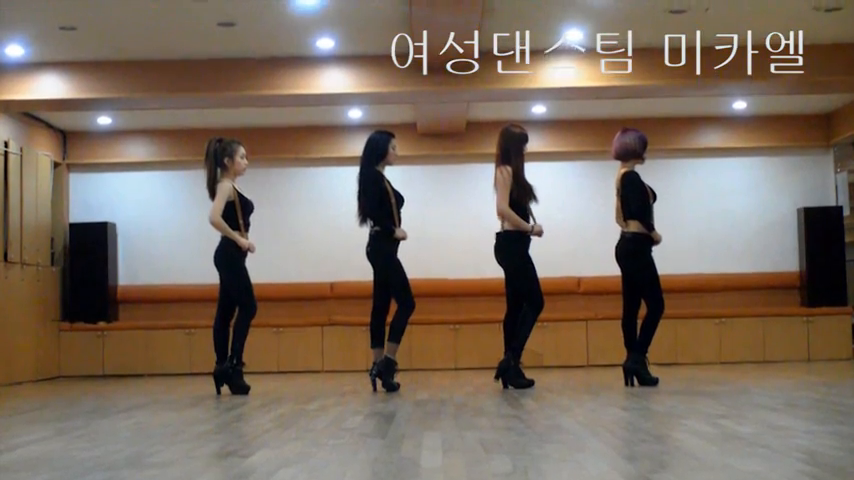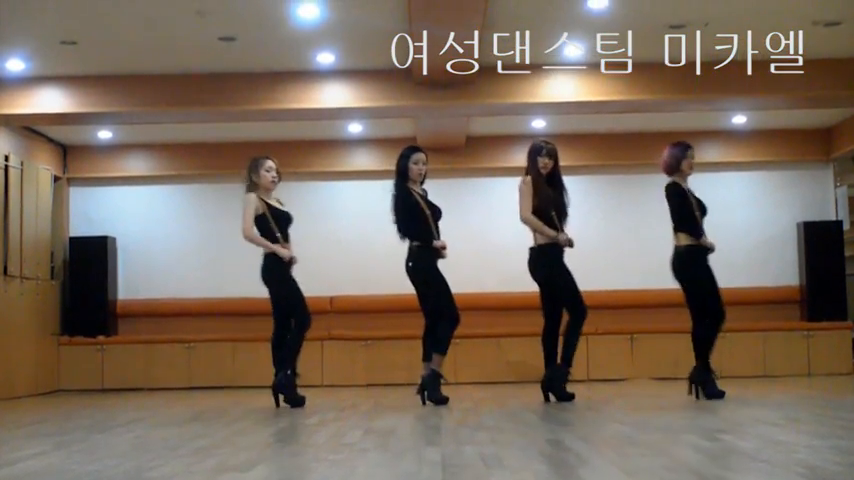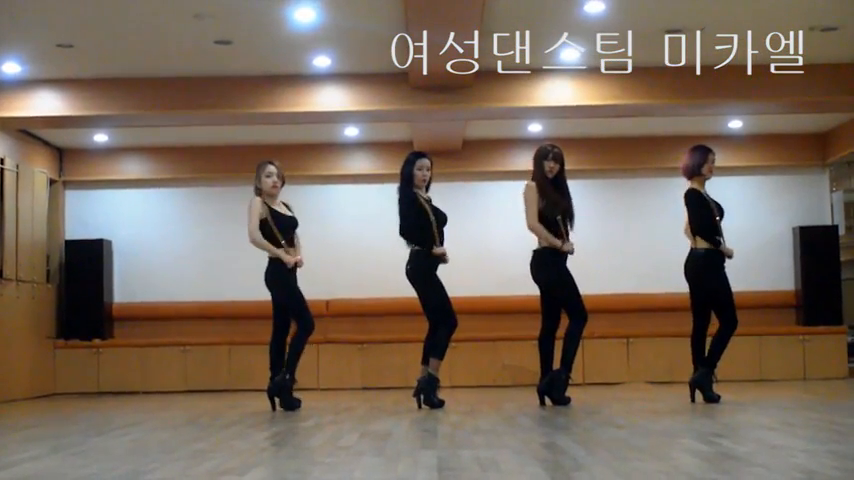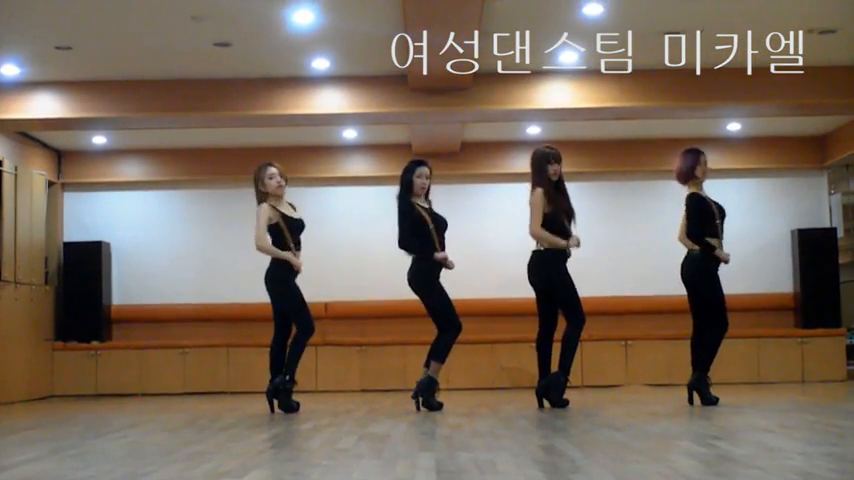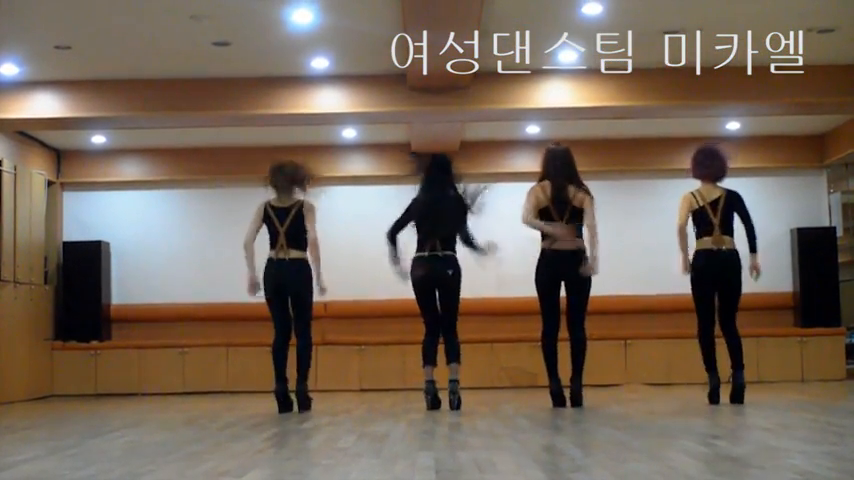
dt=1s
person 1, frame 1
left shoulder: (511, 171)
right shoulder: (505, 170)
right elbow: (503, 208)
left wrist: (529, 227)
right wrist: (531, 228)
left hip: (513, 244)
right hip: (512, 245)
left knee: (516, 306)
right knee: (534, 302)
left ankle: (510, 365)
right ankle: (511, 360)
person 1, frame 2
left shoulder: (551, 187)
right shoulder: (529, 182)
right elbow: (526, 216)
left wrist: (562, 238)
right wrist: (557, 235)
left hip: (550, 257)
right hip: (545, 257)
left knee: (553, 319)
right knee: (578, 312)
left ankle: (552, 379)
right ankle: (561, 370)
person 1, frame 3
left shoulder: (556, 190)
right shoulder: (533, 186)
left elbow: (558, 224)
right elbow: (533, 223)
left wrist: (564, 243)
right wrist: (560, 244)
left hip: (551, 261)
right hip: (548, 261)
left knee: (550, 323)
right knee: (578, 316)
left ankle: (547, 382)
right ankle: (561, 374)
person 1, frame 4
left shoulder: (555, 192)
right shoulder: (540, 192)
right elbow: (535, 230)
left wrist: (564, 242)
right wrist: (565, 243)
left hip: (544, 263)
right hip: (549, 263)
left knee: (547, 325)
right knee: (576, 318)
left ankle: (545, 384)
right ankle: (559, 378)
person 1, frame 5
left shoulder: (538, 190)
right shoulder: (581, 192)
left elbow: (528, 218)
right elbow: (590, 223)
left wrist: (550, 229)
right wrist: (592, 257)
left hip: (549, 260)
right hip: (576, 260)
left knee: (550, 326)
right knee: (576, 325)
left ankle: (555, 385)
right ankle: (576, 385)
person 2, frame 1
left shoulder: (624, 176)
right shoulder: (631, 176)
right elbow: (639, 210)
left wrist: (646, 232)
right wrist: (654, 233)
left hip: (628, 245)
right hip: (636, 247)
left knee: (631, 306)
right knee: (655, 304)
left ankle: (633, 359)
right ankle: (637, 358)
person 2, frame 2
left shoulder: (683, 189)
right shoulder: (674, 187)
right elbow: (682, 219)
left wrist: (700, 240)
right wrist: (703, 239)
left hip: (691, 257)
right hip: (690, 258)
left knee: (704, 317)
right knee: (715, 315)
left ankle: (703, 373)
right ankle: (702, 373)
person 2, frame 3
left shoulder: (699, 193)
right shoulder: (693, 193)
right elbow: (702, 228)
right wrist: (723, 248)
left hip: (697, 262)
right hip: (706, 262)
left knee: (700, 323)
right knee: (728, 321)
left ankle: (700, 377)
right ankle: (704, 373)
person 2, frame 4
left shoulder: (698, 197)
right shoulder: (695, 198)
left elbow: (683, 236)
right elbow: (693, 233)
left wrist: (702, 251)
right wrist: (718, 252)
left hip: (696, 264)
right hip: (702, 266)
left knee: (701, 325)
right knee: (719, 323)
left ankle: (699, 380)
right ankle: (700, 377)
person 2, frame 5
left shoulder: (690, 197)
right shoulder: (732, 196)
left elbow: (681, 228)
right elbow: (749, 225)
left wrist: (685, 258)
right wrist: (753, 257)
left hip: (703, 261)
right hip: (729, 259)
left knee: (705, 324)
right knee: (728, 323)
left ankle: (713, 378)
right ankle: (738, 376)
person 3, frame 1
left shoulder: (380, 178)
right shoulder: (373, 176)
left elbow: (385, 211)
right elbow: (372, 211)
left wrist: (396, 230)
right wrist: (393, 231)
left hip: (384, 247)
right hip: (382, 247)
left knee: (381, 306)
right knee: (406, 303)
left ankle: (379, 364)
right ankle: (387, 361)
person 3, frame 2
left shoulder: (422, 194)
right shoulder: (404, 194)
left elbow: (429, 225)
right elbow: (405, 227)
left wrist: (437, 246)
right wrist: (433, 242)
left hip: (425, 260)
right hip: (420, 260)
left knee: (434, 320)
right knee: (450, 317)
left ankle: (428, 378)
right ankle: (433, 375)
person 3, frame 3
left shoulder: (426, 200)
right shoulder: (409, 197)
left elbow: (436, 227)
right elbow: (406, 230)
left wrist: (440, 251)
right wrist: (431, 249)
left hip: (426, 266)
right hip: (421, 265)
left knee: (437, 323)
right knee: (447, 321)
left ankle: (424, 382)
right ankle: (430, 380)
person 3, frame 4
left shoulder: (428, 206)
right shoulder: (408, 207)
right elbow: (404, 242)
left wrist: (443, 257)
right wrist: (433, 255)
left hip: (429, 274)
right hip: (423, 274)
left knee: (446, 328)
right knee: (452, 326)
left ankle: (425, 384)
right ankle: (429, 383)
person 3, frame 5
left shoulder: (420, 203)
right shoulder: (457, 202)
left elbow: (393, 232)
right elbow: (464, 238)
left wrist: (396, 260)
right wrist: (482, 249)
left hip: (421, 268)
right hip: (447, 267)
left knee: (431, 327)
right knee: (449, 327)
left ankle: (430, 386)
right ankle: (453, 385)
person 4, frame 1
left shoulder: (230, 187)
right shoulder: (225, 185)
right elbow: (214, 218)
left wrist: (241, 241)
right wrist: (238, 239)
left hip: (232, 255)
right hip: (230, 255)
left knee: (226, 311)
right knee: (247, 308)
left ankle: (223, 367)
right ankle: (232, 365)
person 4, frame 2
left shoulder: (276, 202)
right shoulder: (253, 198)
right elbow: (248, 233)
left wrist: (288, 252)
right wrist: (279, 250)
left hip: (281, 267)
right hip: (275, 267)
left knee: (283, 325)
right knee: (303, 320)
left ankle: (283, 380)
right ankle: (286, 375)
person 4, frame 3
left shoulder: (286, 206)
right shoulder: (258, 203)
left elbow: (294, 236)
right elbow: (254, 236)
left wrist: (298, 255)
right wrist: (282, 255)
left hip: (288, 272)
right hip: (278, 272)
left knee: (281, 330)
right knee: (306, 324)
left ankle: (277, 384)
right ankle: (285, 379)
person 4, frame 4
left shoulder: (290, 206)
right shoulder: (265, 208)
right elbow: (260, 244)
left wrist: (294, 259)
right wrist: (289, 258)
left hip: (285, 274)
right hip: (280, 274)
left knee: (282, 331)
right knee: (306, 327)
left ankle: (277, 385)
right ankle: (284, 381)
person 4, frame 5
left shoulder: (264, 207)
right shoulder: (305, 206)
left elbow: (248, 242)
right elbow: (312, 240)
left wrist: (251, 275)
right wrist: (319, 275)
left hip: (273, 271)
right hip: (298, 270)
left knee: (281, 332)
right knee: (303, 332)
left ankle: (281, 389)
right ankle: (301, 389)
